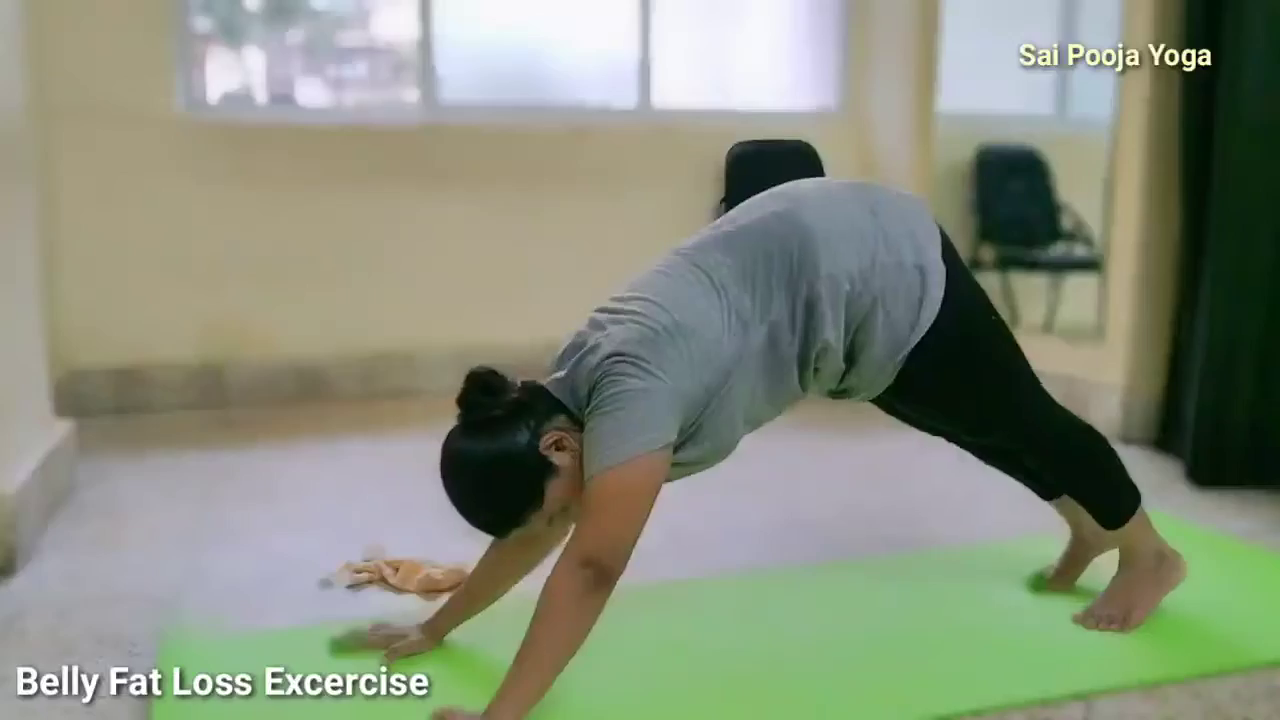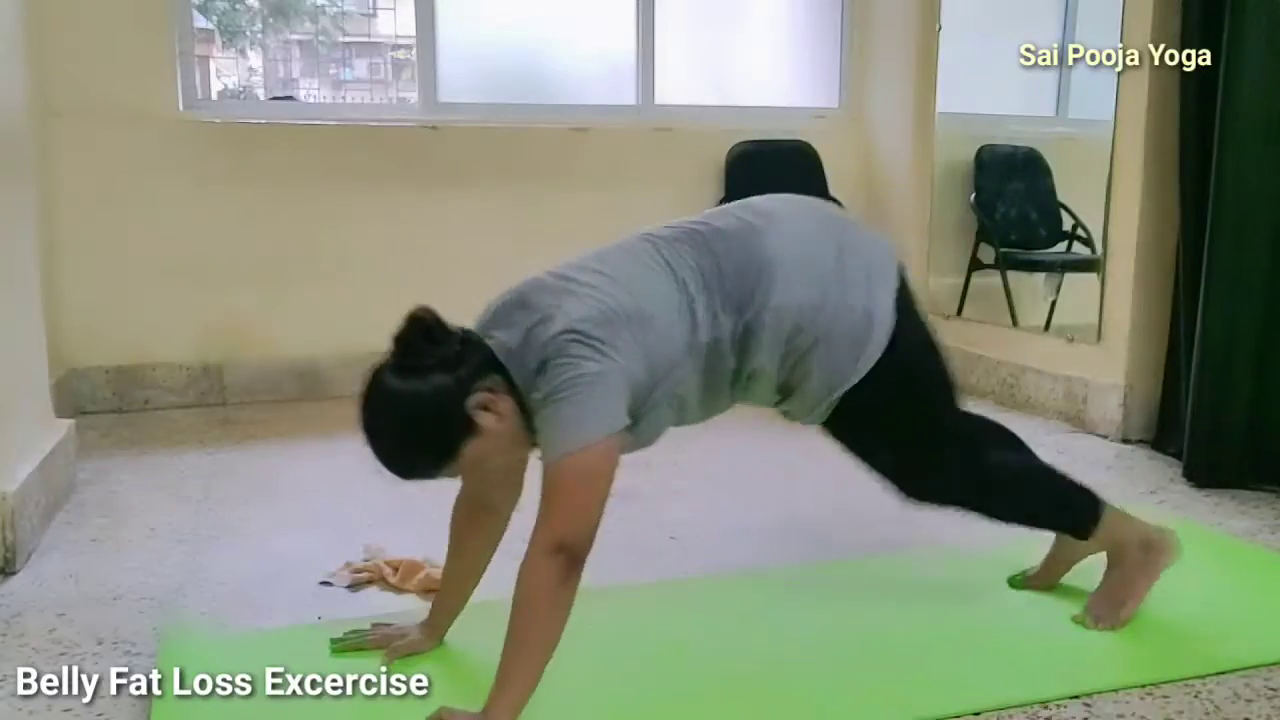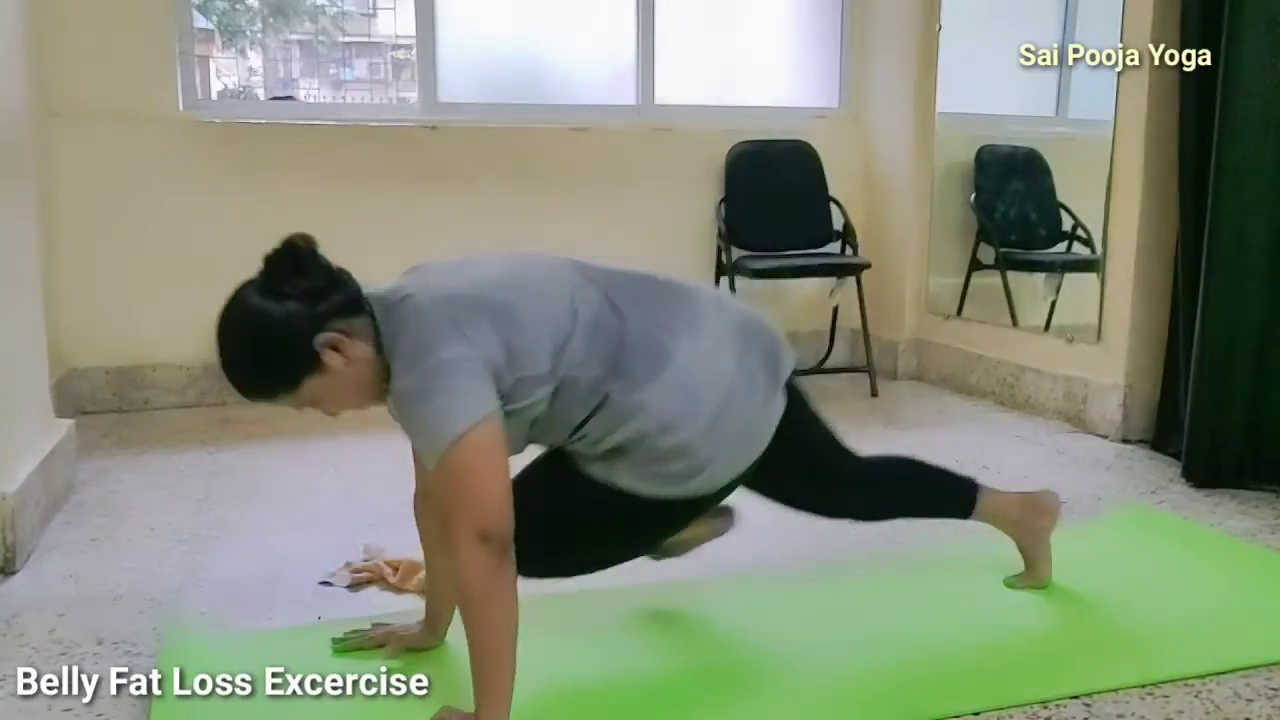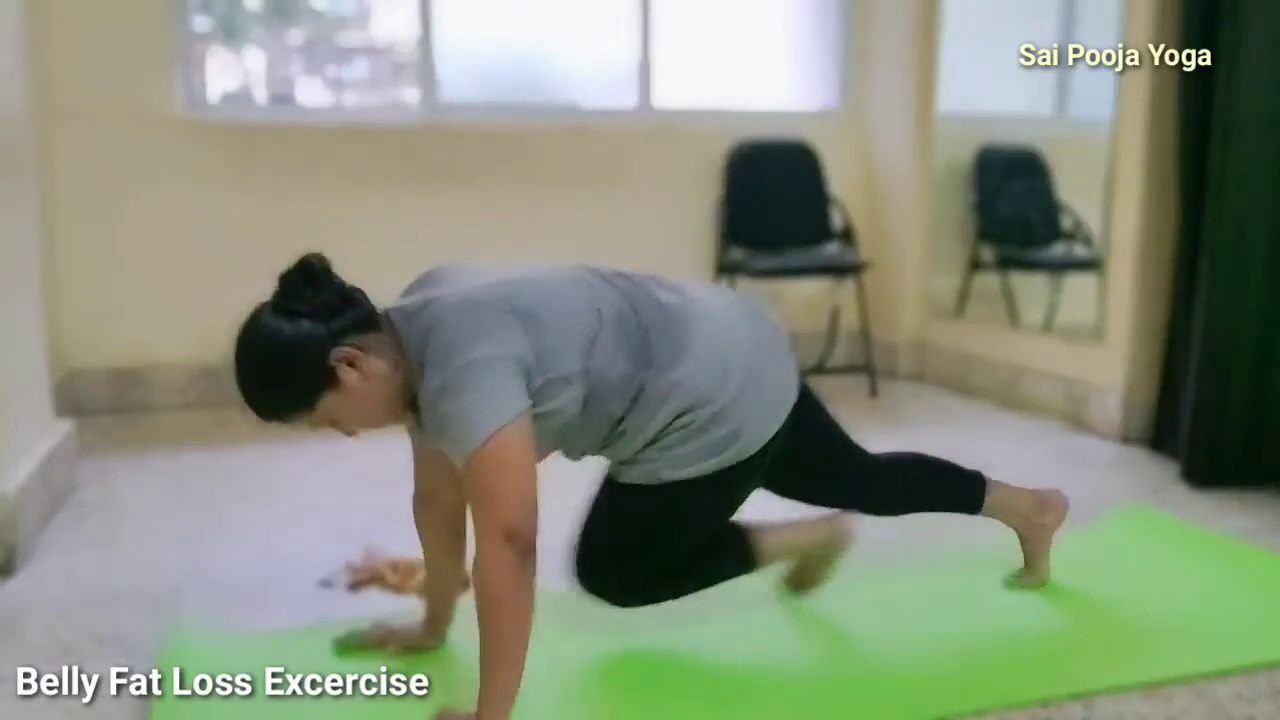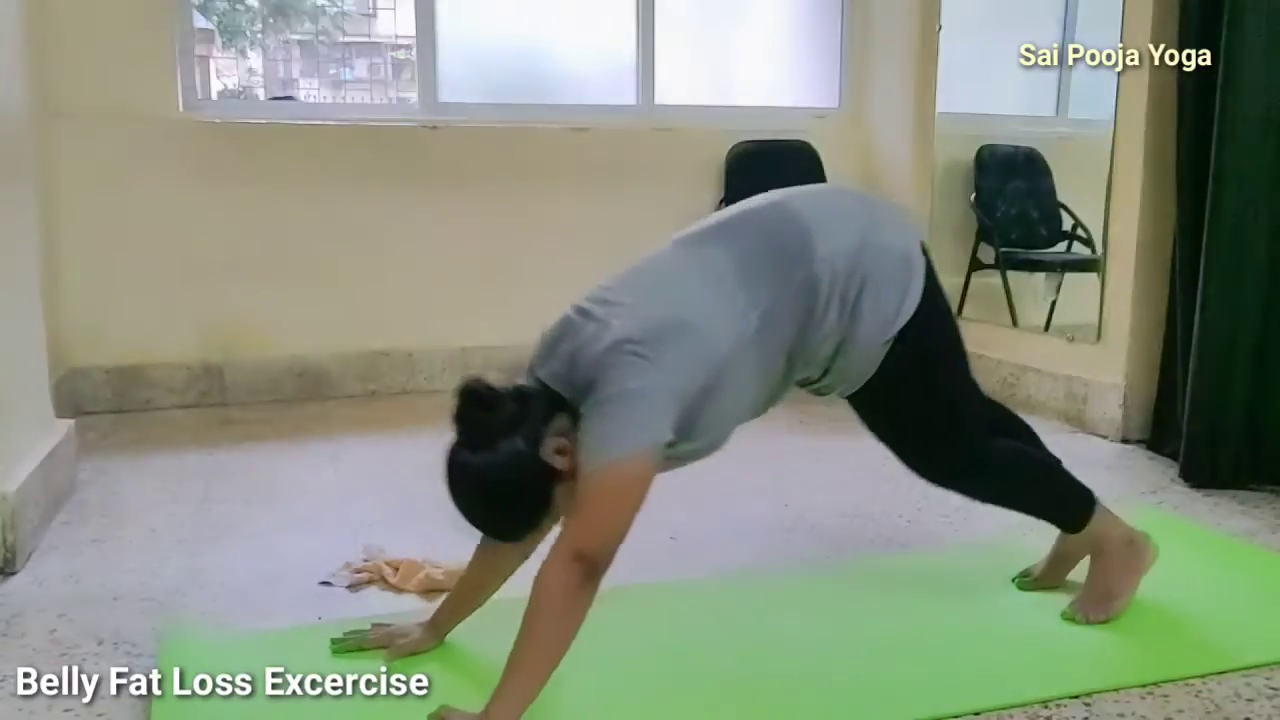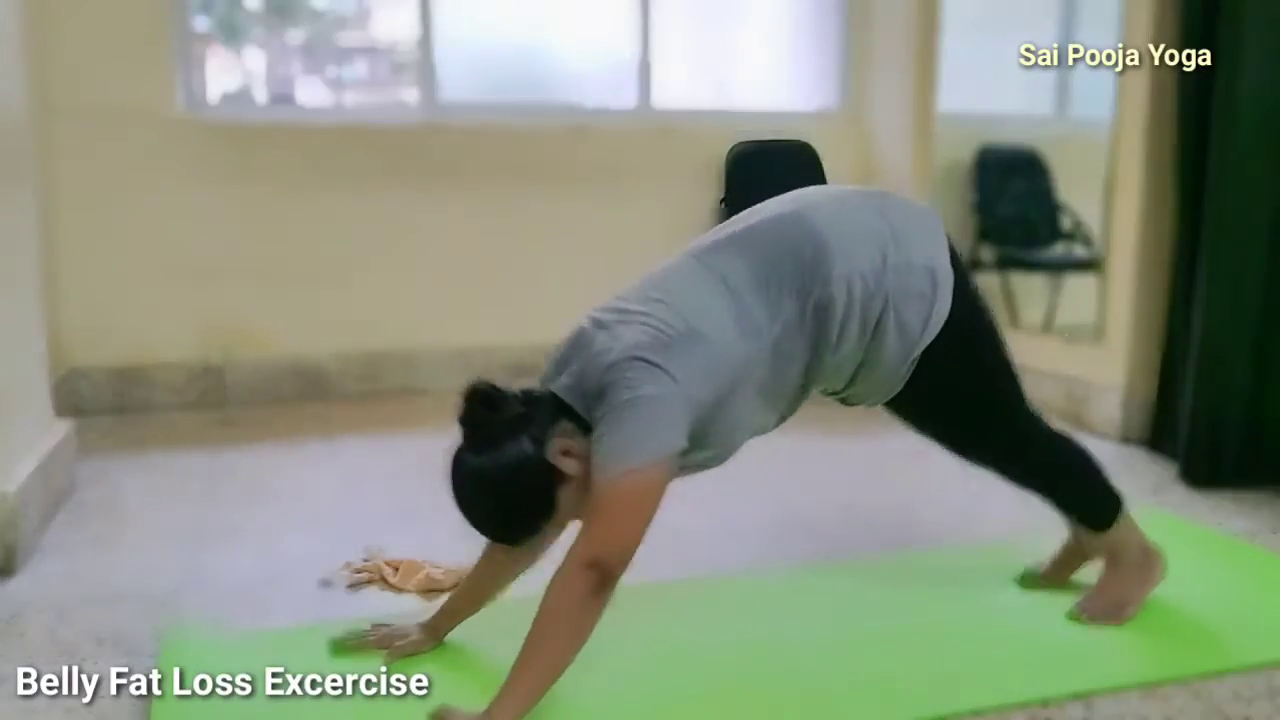
dt=0.5s
person 1, frame 1
left shoulder: (629, 397)
right shoulder: (561, 403)
left elbow: (590, 568)
right elbow: (534, 532)
right wrist: (433, 627)
left hip: (884, 274)
right hip: (826, 250)
left knee: (1018, 415)
right knee: (971, 420)
left ankle: (1150, 555)
right ankle: (1091, 526)
person 1, frame 2
left shoulder: (571, 375)
right shoulder: (493, 356)
left elbow: (559, 551)
right elbow: (485, 503)
right wrist: (431, 625)
left hip: (826, 301)
right hip: (791, 255)
left knee: (932, 473)
right knee: (932, 430)
left ankle: (1134, 538)
right ankle: (1078, 533)
person 1, frame 3
left shoulder: (430, 361)
right shoulder: (402, 316)
left elbow: (481, 544)
right elbow: (436, 494)
right wrist: (430, 625)
left hip: (697, 417)
right hip: (730, 355)
left knee: (525, 530)
right knee: (844, 484)
left ankle: (680, 524)
right ankle: (1024, 511)
person 1, frame 4
left shoulder: (461, 367)
right shoulder: (408, 338)
left elbow: (508, 544)
right elbow: (439, 495)
right wrist: (432, 623)
left hip: (716, 396)
right hip: (727, 354)
left knee: (617, 571)
right knee: (845, 475)
left ankle: (798, 539)
right ankle: (1033, 506)
person 1, frame 5
left shoulder: (625, 395)
right shoulder: (549, 393)
left elbow: (578, 563)
right elbow: (520, 522)
right wrist: (434, 627)
left hip: (862, 275)
right hip: (807, 257)
left knee: (952, 448)
right knee: (957, 420)
left ankle: (1116, 540)
right ankle: (1075, 532)
person 1, frame 6
left shoulder: (636, 400)
right shoulder: (561, 400)
left elbow: (593, 568)
right elbow: (527, 526)
right wrist: (437, 625)
left hip: (889, 281)
right hip: (830, 251)
left knee: (1002, 432)
right knee: (971, 432)
left ankle: (1132, 550)
right ankle: (1085, 529)
